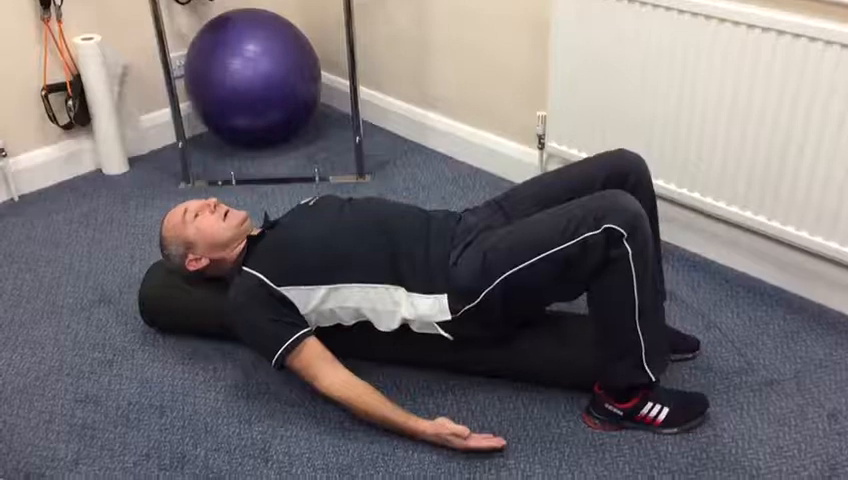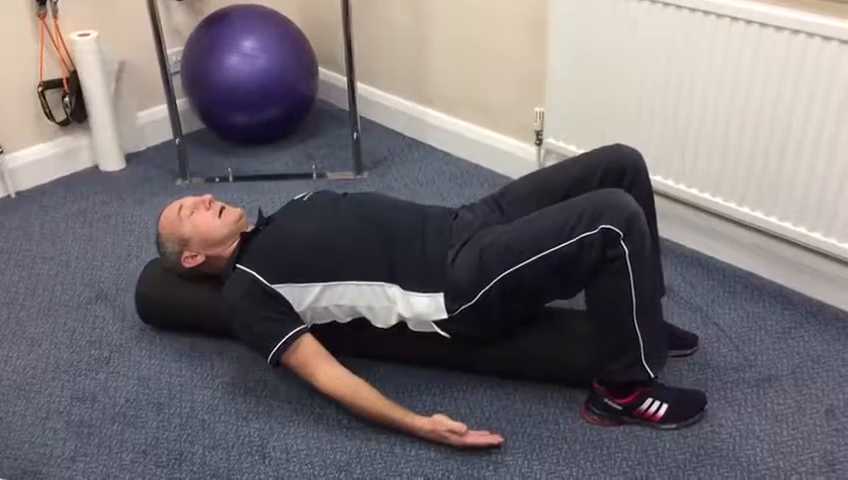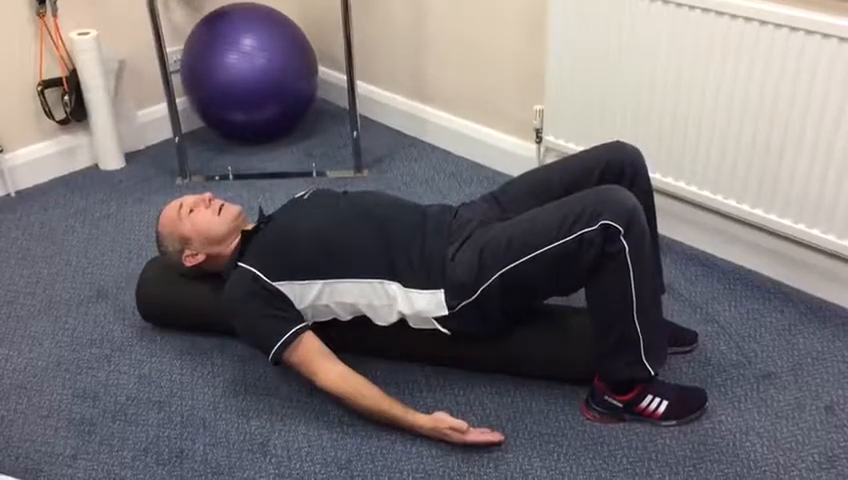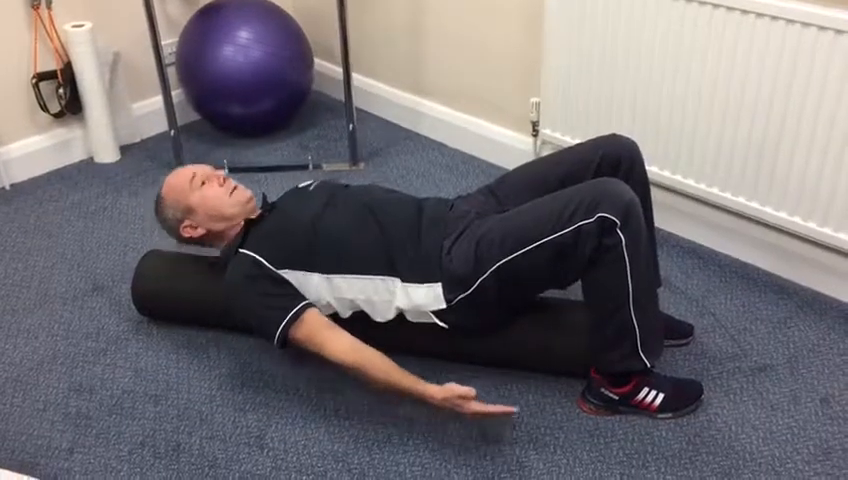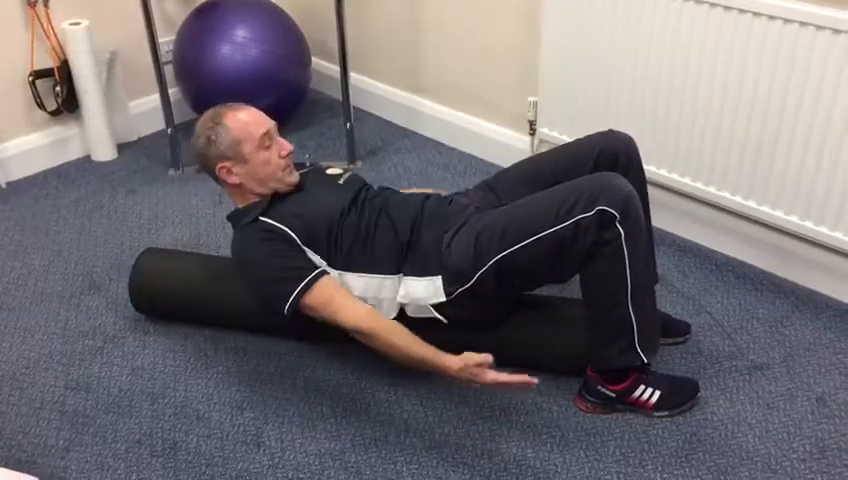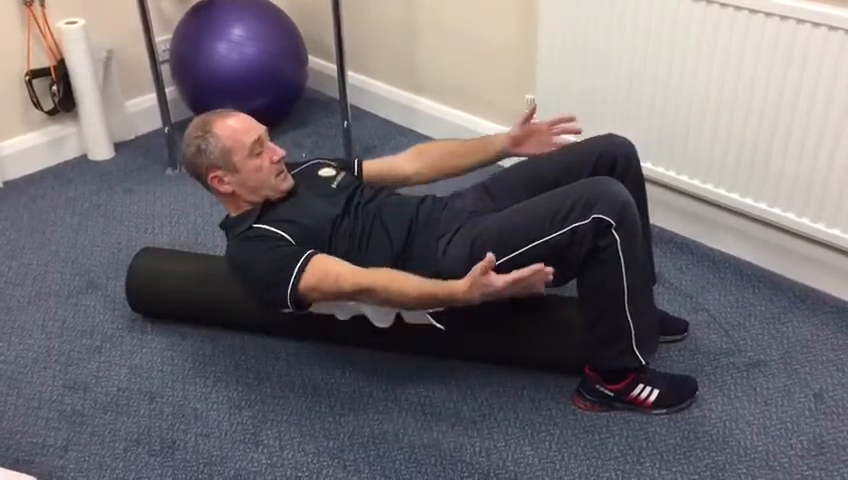
dt=0.7s
person 1, frame 1
left shoulder: (289, 223)
right shoulder: (254, 293)
right elbow: (326, 374)
right wrist: (423, 428)
left hip: (466, 228)
right hip: (465, 289)
left knee: (623, 169)
right knee: (619, 218)
left ankle: (640, 326)
right ankle: (624, 396)
person 1, frame 2
left shoulder: (287, 216)
right shoulder: (248, 292)
right elbow: (322, 372)
right wrist: (419, 425)
left hip: (464, 226)
right hip: (463, 286)
left knee: (619, 165)
right knee: (616, 218)
left ankle: (636, 319)
right ankle: (624, 391)
person 1, frame 3
left shoulder: (287, 217)
right shoulder: (250, 288)
right elbow: (323, 369)
right wrist: (421, 422)
left hip: (461, 223)
right hip: (460, 284)
left knee: (619, 162)
right knee: (615, 214)
left ankle: (635, 317)
right ankle: (624, 387)
person 1, frame 4
left shoulder: (291, 201)
right shoulder: (249, 273)
right elbow: (333, 345)
right wrist: (431, 393)
left hip: (458, 217)
right hip: (457, 276)
left knee: (615, 155)
right knee: (612, 208)
left ankle: (634, 310)
right ankle: (620, 381)
person 1, frame 5
left shoulder: (305, 179)
right shoulder: (261, 243)
right elbow: (349, 315)
right wrist: (448, 365)
left hip: (458, 213)
right hip: (455, 271)
left knee: (613, 150)
right knee: (611, 202)
left ankle: (632, 309)
right ankle: (617, 378)
person 1, frame 6
left shoulder: (301, 174)
right shoulder: (255, 247)
left elbow: (409, 165)
right elbow: (360, 284)
left wrist: (509, 146)
right wrist: (466, 291)
left hip: (455, 215)
right hip: (446, 267)
left knee: (611, 154)
right knee: (607, 207)
left ankle: (629, 308)
right ankle: (616, 377)
